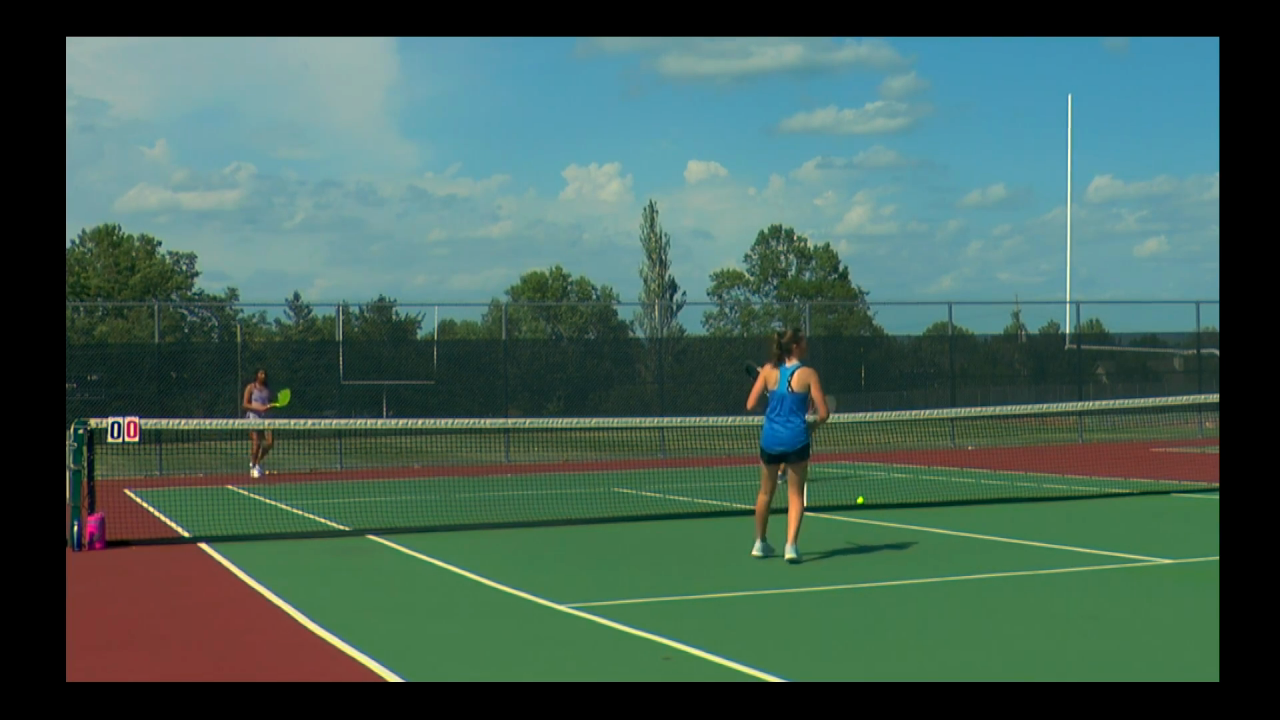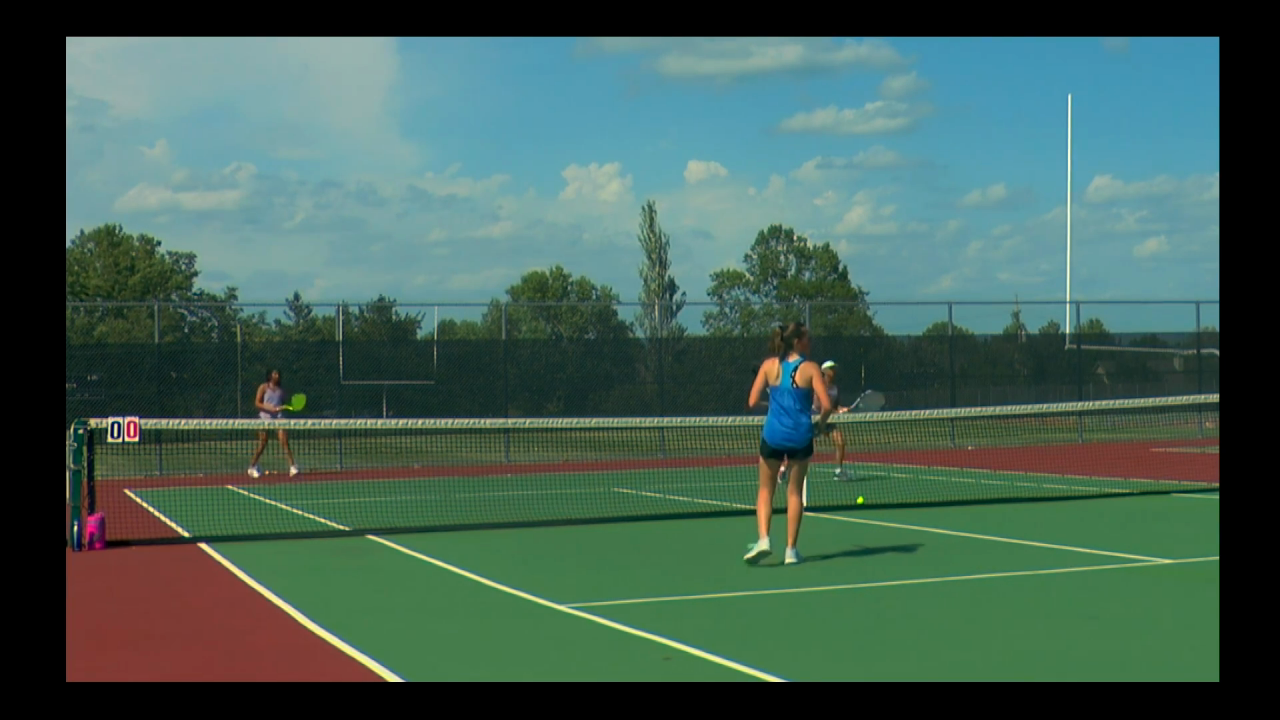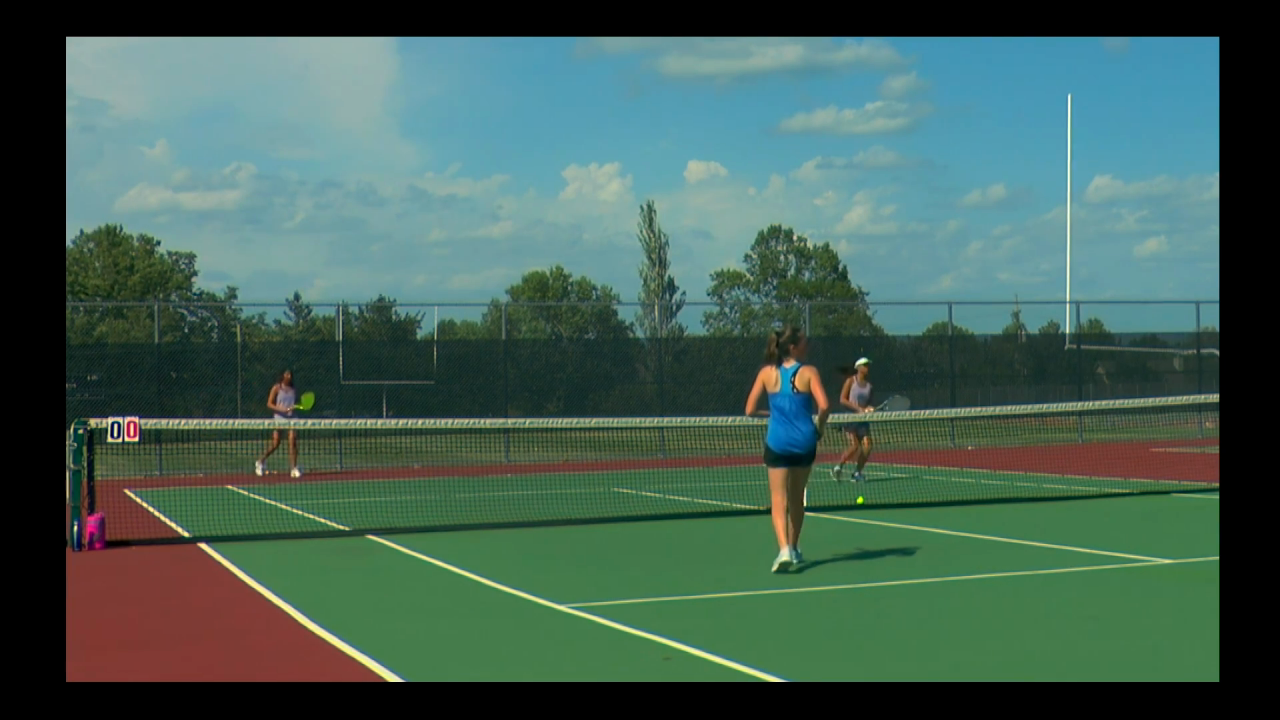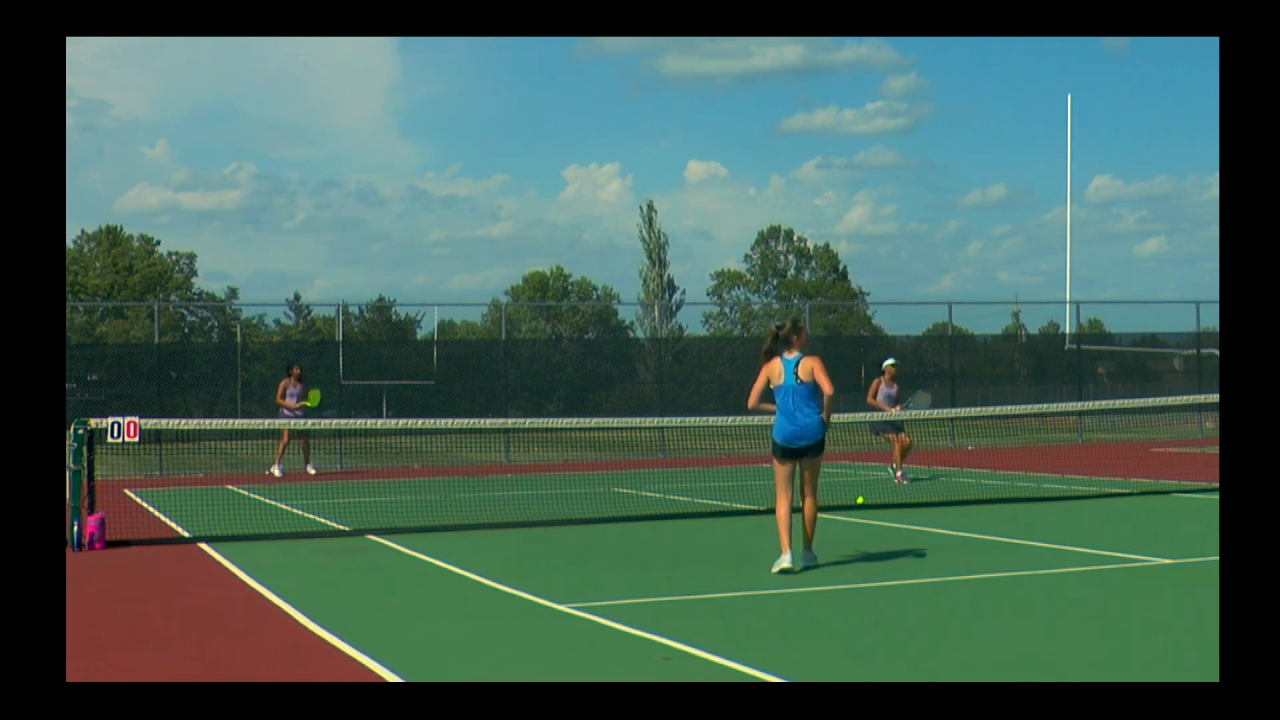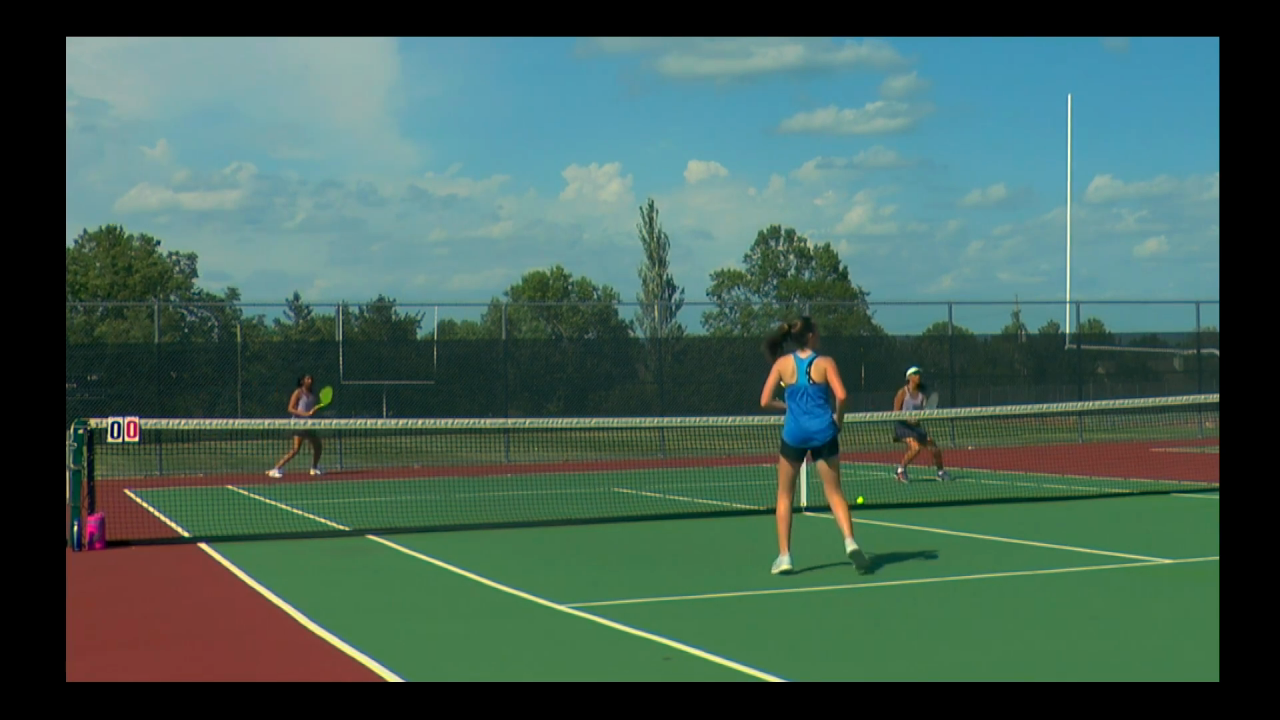
dt=0.2s
person 1, frame 1
left shoulder: (769, 370)
right shoulder: (808, 374)
left elbow: (751, 405)
right elbow: (823, 413)
right wrist: (813, 426)
left hip: (770, 438)
right hip: (796, 439)
left knee: (765, 491)
right knee: (796, 494)
left ankle: (760, 542)
right ankle: (791, 545)
person 1, frame 2
left shoulder: (769, 365)
right shoulder: (811, 368)
left elbow: (753, 402)
right elbow: (826, 405)
right wrist: (821, 424)
left hip: (773, 435)
right hip: (800, 435)
left knee: (765, 490)
right knee: (794, 493)
left ankle: (763, 539)
right ankle: (791, 550)
person 1, frame 3
left shoulder: (767, 372)
right shoulder: (809, 372)
left elbow: (750, 410)
right elbow: (824, 406)
right wrist: (820, 427)
left hip: (777, 442)
right hip: (804, 441)
left knee: (779, 501)
right knee: (797, 499)
left ankle: (785, 550)
right ankle: (792, 549)
person 1, frame 4
left shoulder: (770, 366)
right shoulder: (812, 362)
left elbow: (752, 403)
right elbow: (829, 392)
right wrist: (825, 416)
left hip: (784, 435)
right hip: (812, 433)
left knee: (784, 497)
right knee: (809, 494)
left ankle: (785, 554)
right ankle: (808, 550)
person 1, frame 5
left shoulder: (781, 363)
right shoulder: (825, 363)
left elbow: (765, 401)
right elbow: (841, 397)
right wrist: (838, 420)
left hip: (794, 434)
right hip: (823, 434)
left knee: (784, 497)
right knee: (835, 494)
left ankle: (784, 556)
right ankle: (850, 542)
